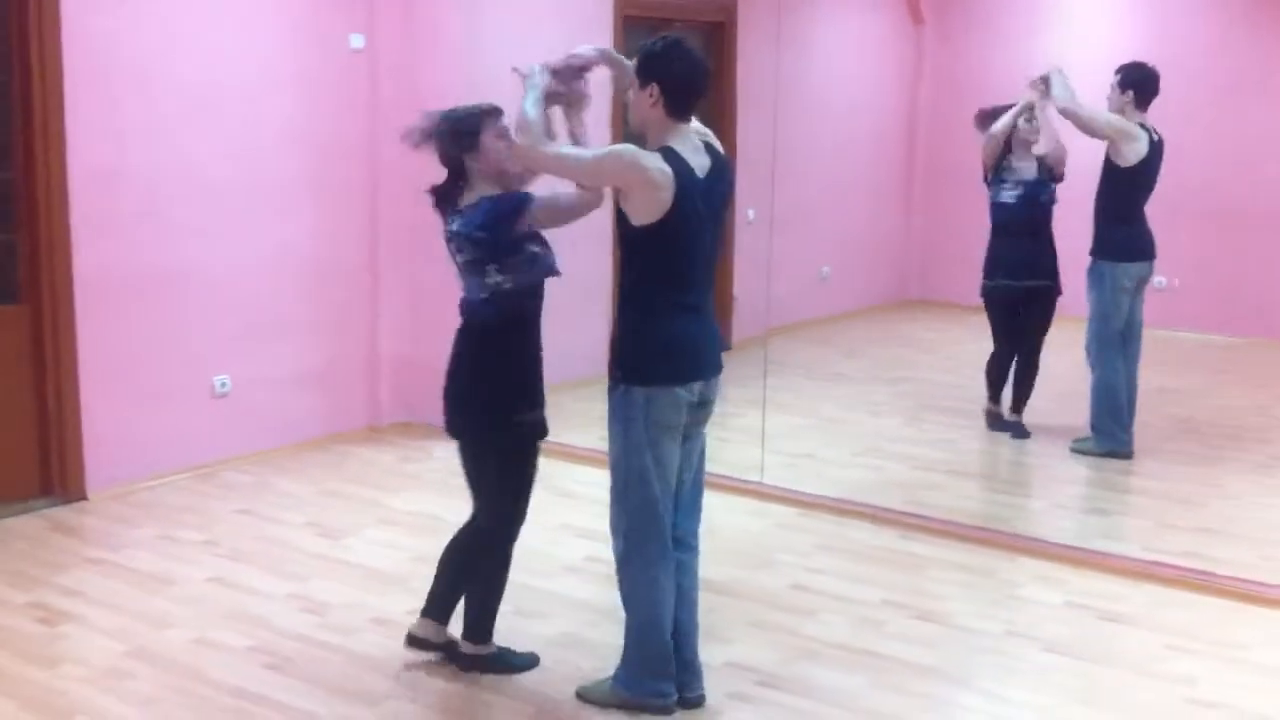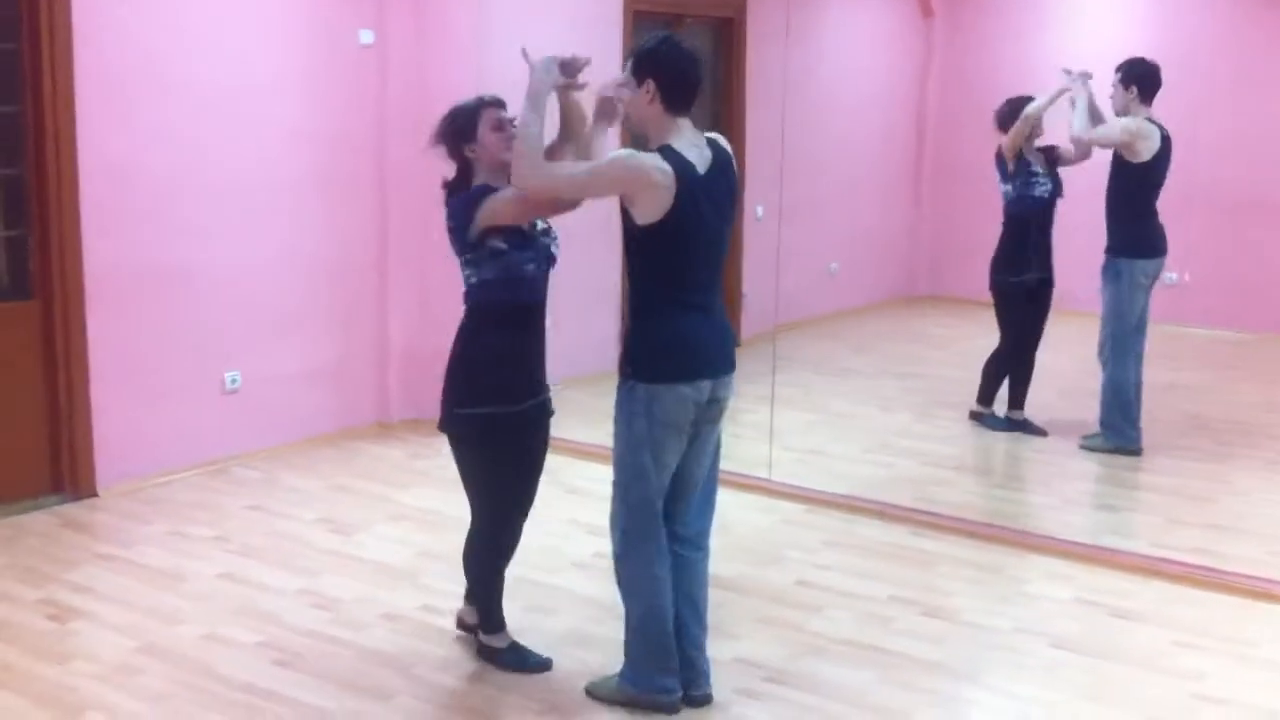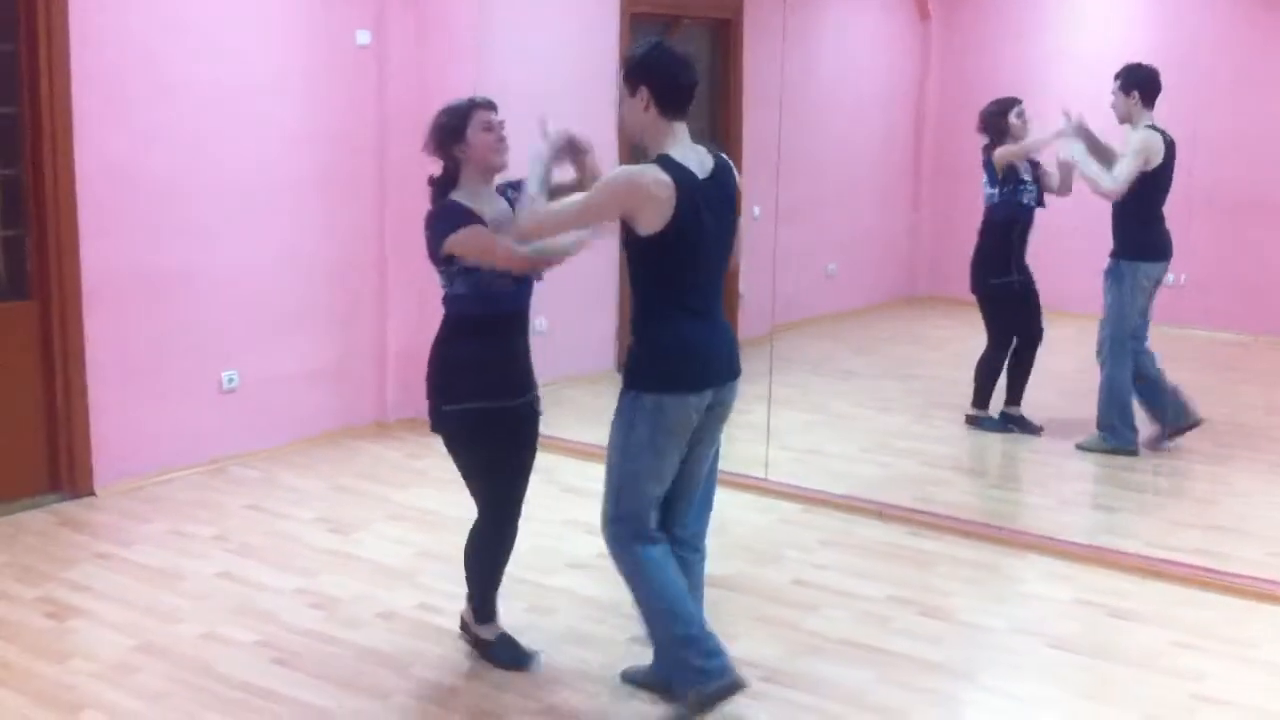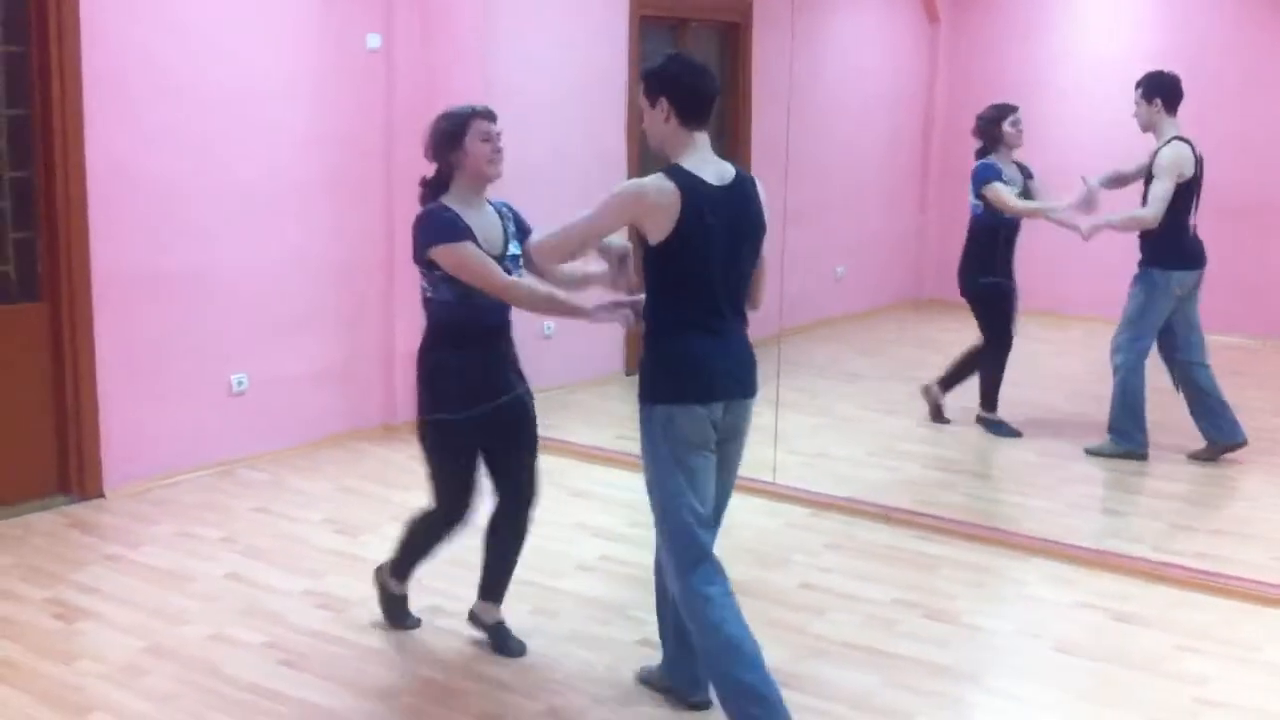
dt=0.2s
person 1, frame 1
left shoulder: (640, 168)
right shoulder: (712, 152)
left elbow: (532, 151)
right elbow: (678, 115)
left wrist: (537, 89)
right wrist: (606, 61)
left hip: (651, 374)
right hip: (700, 366)
left knee: (642, 532)
right knee: (677, 527)
person 1, frame 2
left shoulder: (638, 169)
right shoulder: (721, 155)
left elbow: (529, 178)
left wrist: (537, 92)
right wrist: (633, 112)
left hip: (659, 371)
right hip: (713, 364)
left knee: (640, 526)
right knee: (686, 525)
person 1, frame 3
left shoulder: (638, 183)
right shoulder: (725, 172)
left elbow: (531, 225)
left hip: (664, 378)
right hip: (719, 370)
left knee: (632, 529)
right knee: (683, 529)
right ankle: (676, 664)
person 1, frame 4
left shoulder: (650, 195)
right shoulder: (751, 191)
left elbow: (543, 252)
left wrist: (601, 248)
left hip: (678, 393)
right hip: (737, 384)
left knee: (691, 559)
right knee: (686, 535)
person 2, frame 1
left shoulder: (477, 208)
right shoulder: (500, 211)
left elbow: (534, 164)
right elbow: (589, 196)
left wrist: (554, 104)
right wrist: (573, 119)
left hip: (479, 384)
right hip: (501, 388)
left knee: (491, 514)
right knee: (503, 518)
left ankle: (431, 624)
right ankle: (475, 643)
person 2, frame 2
left shoulder: (518, 189)
right shoulder: (471, 203)
left elbow: (572, 139)
right elbow: (560, 197)
left wrist: (568, 93)
right wrist: (593, 141)
left hip: (525, 377)
right hip: (480, 382)
left knee: (513, 507)
right knee: (494, 511)
left ankle: (476, 611)
right ankle: (491, 633)
person 2, frame 3
left shoulder: (513, 198)
right shoulder: (447, 215)
left elbow: (585, 187)
right elbow: (522, 259)
left wrist: (580, 164)
right wrist: (587, 228)
left hip: (513, 371)
right hip: (462, 379)
left knee: (508, 506)
right knee: (497, 507)
left ankle: (478, 618)
right ankle: (483, 621)
person 2, frame 4
left shoulder: (507, 216)
right shoulder: (435, 225)
left elbow: (552, 271)
right elbow: (506, 289)
left wrist: (607, 272)
right wrist: (589, 312)
left hip: (502, 376)
right hip: (449, 382)
left knee: (520, 496)
right knee: (454, 506)
left ankle: (489, 608)
right ankle: (393, 577)
person 3, frame 1
left shoulder: (1124, 130)
right shoulder: (1148, 137)
left elbow: (1066, 107)
right elbow: (1084, 119)
left wrist: (1058, 78)
right wrist: (1058, 87)
left hip: (1117, 256)
right hip: (1135, 253)
left knee: (1104, 348)
right knee: (1122, 349)
left ankle: (1111, 437)
right ankle: (1114, 432)
person 3, frame 2
left shoulder: (1137, 129)
right shoulder: (1153, 133)
left elbow: (1080, 135)
right elbow: (1102, 137)
left wrist: (1079, 97)
right wrist: (1086, 96)
left hip: (1131, 253)
right hip: (1143, 250)
left knee: (1116, 345)
right knee: (1127, 344)
left ankle: (1120, 434)
right ankle: (1122, 427)
person 3, frame 3
left shoulder: (1143, 139)
right shoulder: (1156, 139)
left elbow: (1109, 186)
right elbow: (1116, 164)
left wrist: (1079, 158)
right wrist: (1086, 135)
left hip: (1135, 257)
right hip: (1146, 254)
left knee: (1113, 345)
right knee: (1129, 341)
left ankle: (1116, 434)
right ankle: (1173, 412)
person 3, frame 4
left shoulder: (1173, 153)
right shoulder: (1170, 150)
left elbow: (1150, 217)
right elbow: (1131, 175)
left wrist: (1101, 223)
right wrist: (1100, 183)
left hip: (1166, 267)
right hip: (1180, 264)
left knee: (1128, 349)
right knee: (1186, 354)
left ankle: (1127, 439)
right ankle: (1224, 434)
person 4, frame 1
left shoulder: (1047, 167)
right shoulder: (994, 164)
left elbow: (1058, 152)
right elbow: (992, 133)
left wrist: (1042, 108)
right wrist: (1027, 102)
left hip: (1043, 272)
right hip: (1001, 269)
left knee: (1030, 349)
right knee: (1005, 348)
left ankle: (1014, 414)
right ankle: (995, 407)
person 4, frame 2
left shoulder: (1047, 156)
right shoulder: (1007, 155)
left elbow: (1082, 151)
right elbow: (1029, 118)
right wrist: (1062, 88)
left hip: (1039, 264)
right hip: (1011, 265)
left knee: (1029, 341)
right knee: (1012, 340)
left ankle: (1015, 412)
right ankle: (981, 407)
person 4, frame 3
left shoulder: (1030, 164)
right shoulder: (997, 157)
left elbow: (1062, 187)
right elbow: (1023, 148)
left wrist: (1068, 157)
right wrist: (1063, 130)
left hip: (1015, 266)
right hip: (991, 267)
left knee: (1031, 336)
right knee: (1001, 340)
left ankle: (1011, 410)
right ankle: (978, 410)
person 4, frame 4
left shoulder: (1022, 171)
right shoulder: (985, 171)
left elbow: (1039, 207)
right elbow: (1014, 207)
left wrist: (1072, 219)
right wrist: (1068, 205)
left hip: (1000, 269)
right hip: (980, 270)
left knee: (997, 339)
right knee: (1000, 339)
left ankle: (939, 387)
right ankle: (988, 412)
